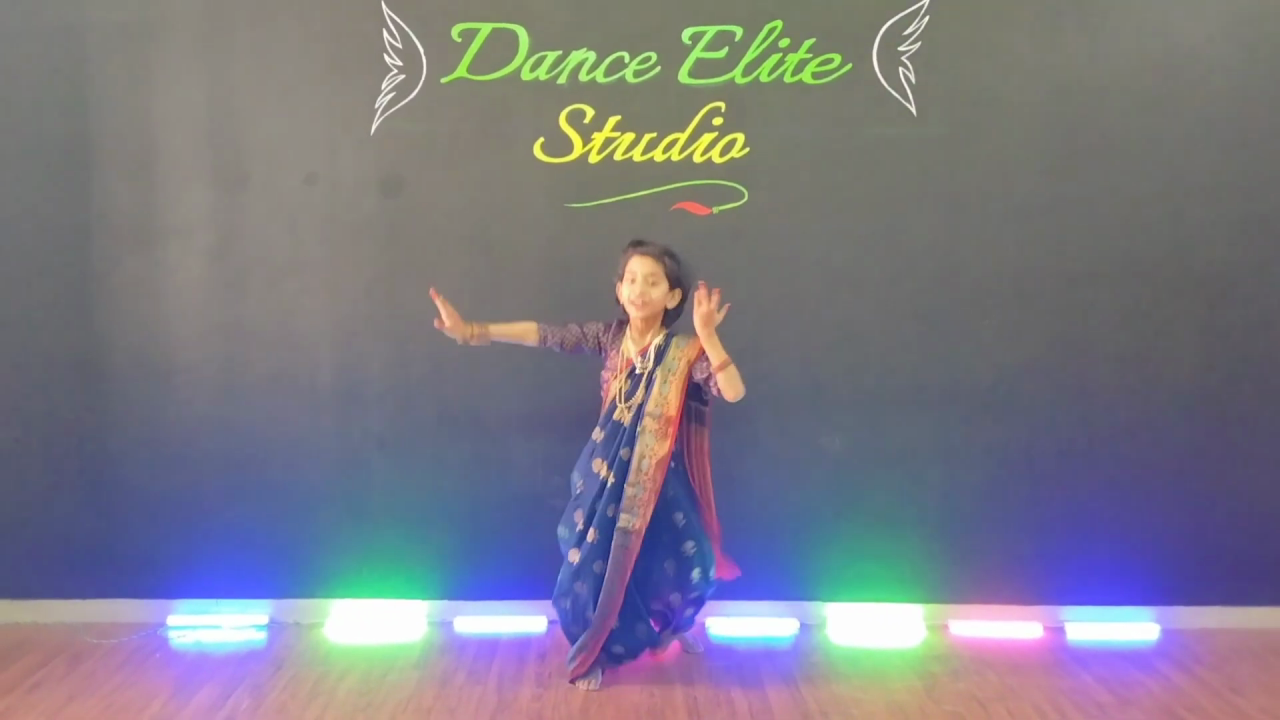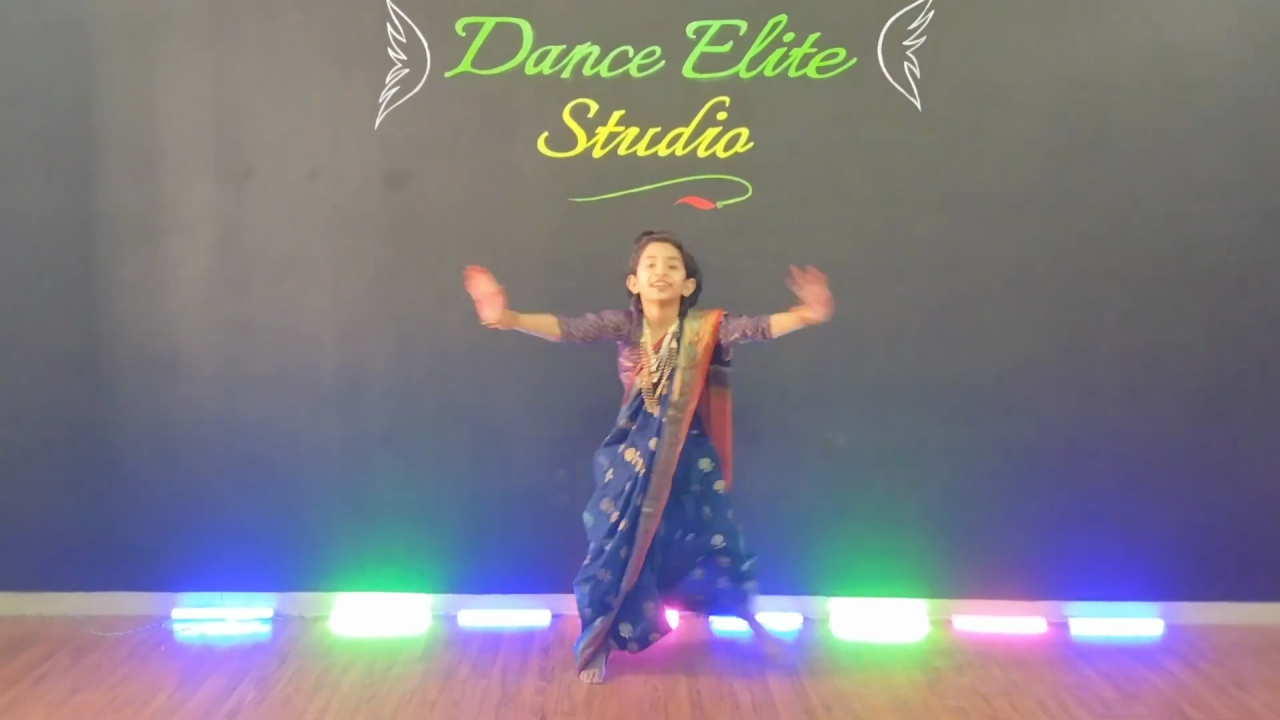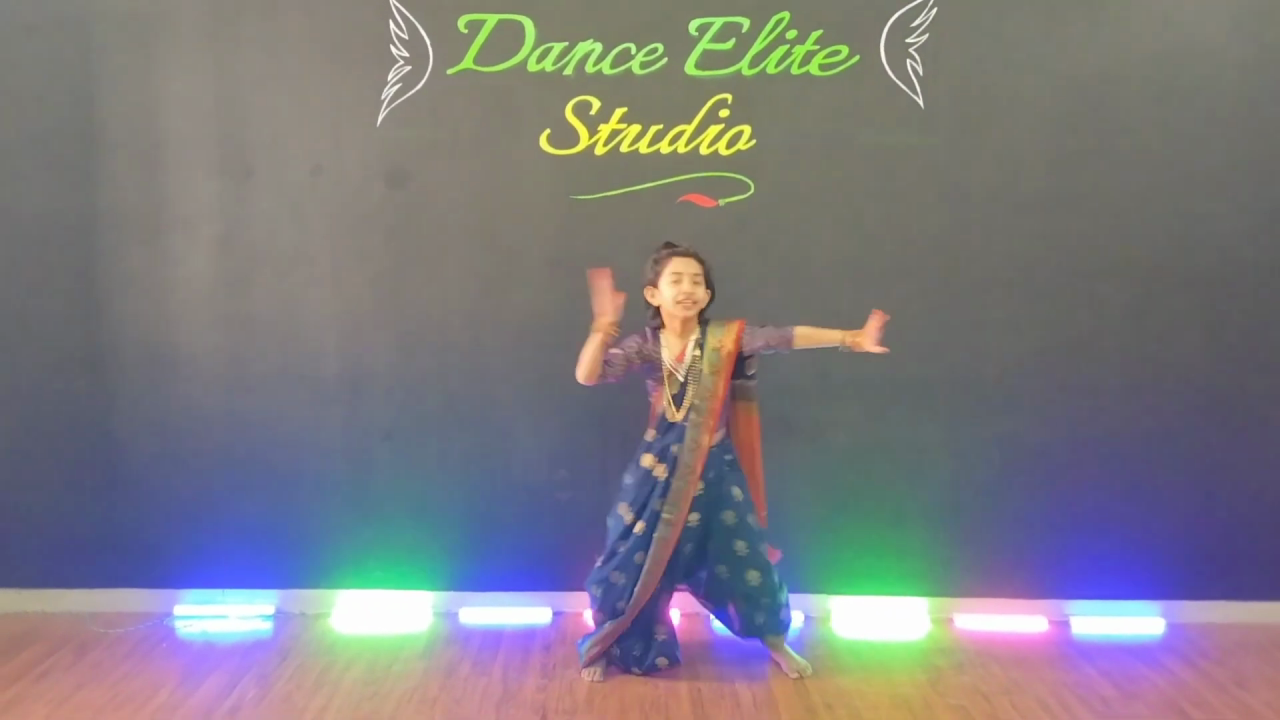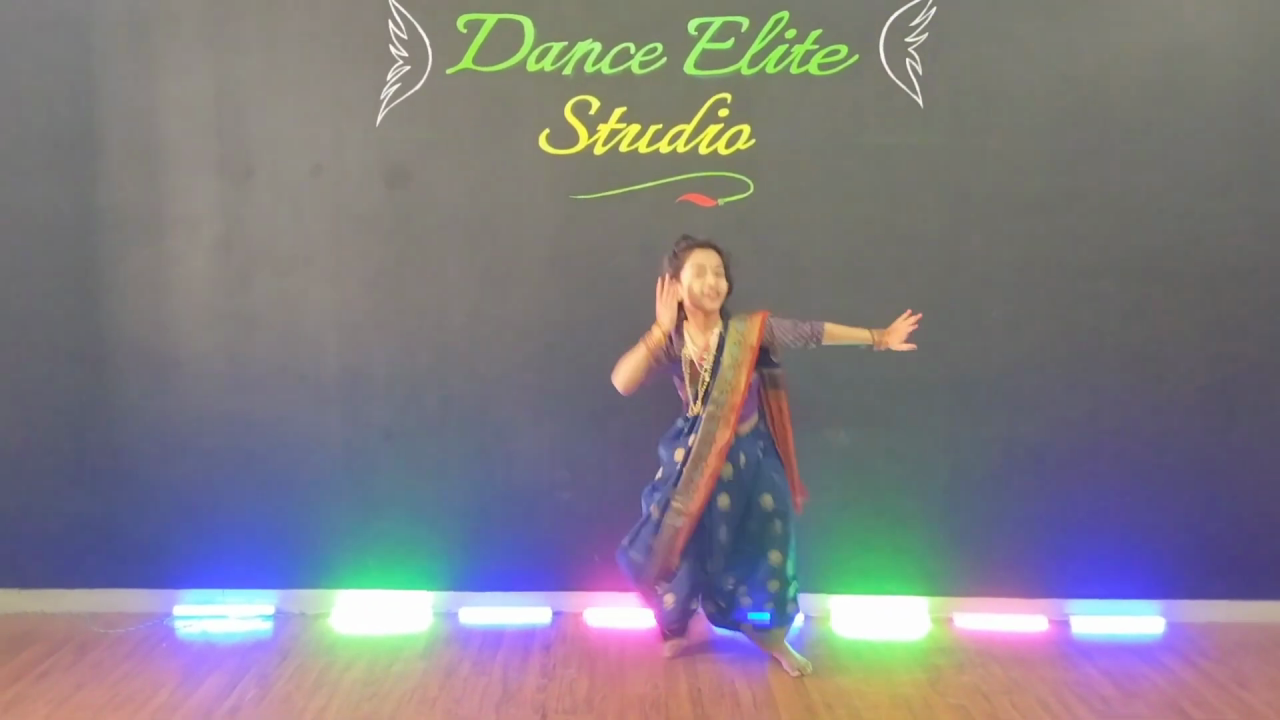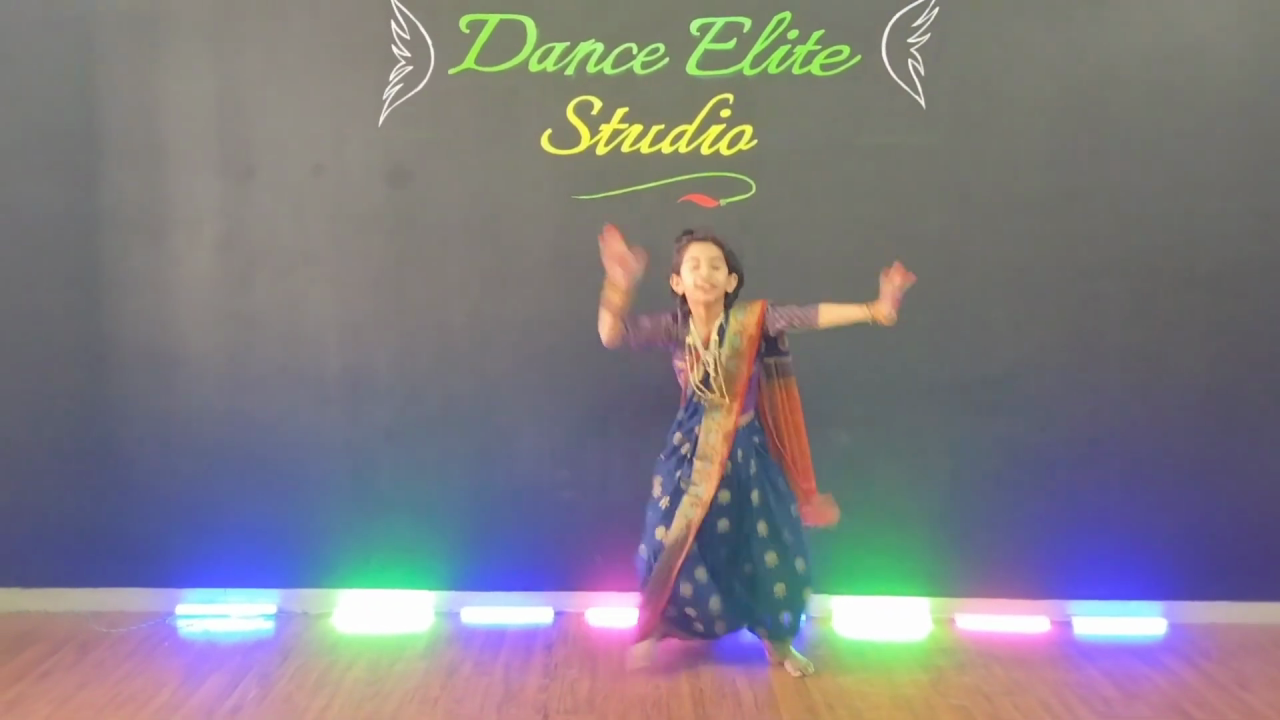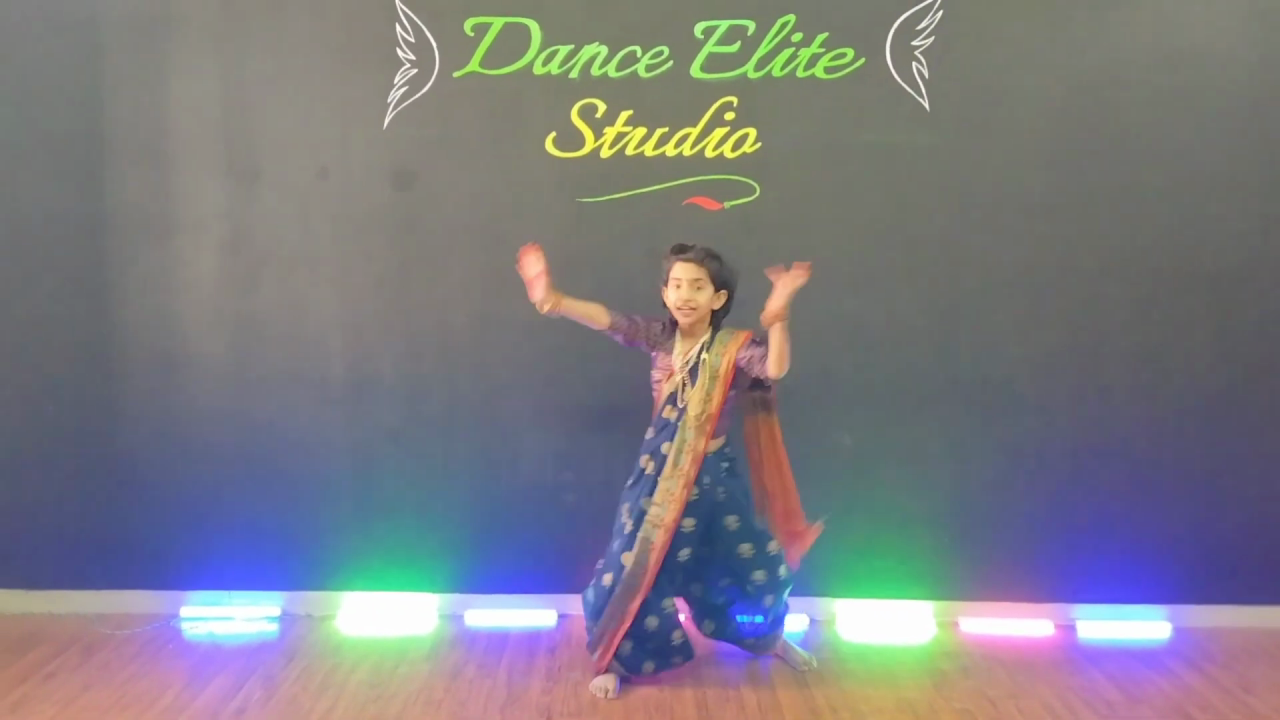
dt=0.2s
person 1, frame 1
left shoulder: (687, 351)
right shoulder: (607, 336)
left elbow: (734, 393)
right elbow: (543, 334)
left wrist: (708, 335)
right wrist: (470, 331)
left hip: (661, 474)
right hip: (606, 470)
left knee: (685, 563)
right knee: (591, 563)
left ankle: (676, 627)
right ankle: (595, 652)
person 1, frame 2
left shoulder: (706, 328)
right shoulder: (624, 324)
left elbow: (760, 328)
right elbow: (564, 328)
left wrist: (810, 312)
right wrist: (508, 317)
left hip: (691, 456)
right hip: (634, 454)
left knee: (722, 541)
right knee: (615, 548)
left ankle: (745, 616)
right ankle: (601, 643)
person 1, frame 3
left shoulder: (729, 338)
right shoulder: (644, 346)
left elbow: (788, 337)
right elbow: (587, 377)
left wrist: (853, 338)
right wrist: (604, 326)
left hip: (715, 467)
right hip: (659, 469)
left knee: (747, 558)
right knee: (630, 562)
left ankle: (774, 640)
right ankle: (606, 647)
person 1, frame 4
left shoulder: (752, 329)
right shoulder: (669, 341)
left elbow: (813, 333)
right elbow: (623, 383)
left wrist: (880, 337)
right wrist: (660, 329)
left hip: (747, 456)
right hip: (692, 454)
left knee: (768, 545)
right knee: (669, 542)
left ankle: (772, 635)
right ankle: (676, 619)
person 1, frame 5
left shoulder: (752, 319)
right shoulder: (670, 327)
left elbow: (810, 316)
right elbow: (612, 338)
left wrist: (875, 311)
right wrist: (618, 287)
left hip: (745, 450)
right hip: (689, 451)
left knee: (772, 543)
right knee: (672, 543)
left ankle: (777, 639)
right ankle: (658, 627)
person 1, frame 6
left shoulder: (735, 347)
right shoulder: (655, 336)
left elbow: (775, 368)
right elbow: (607, 318)
left wrist: (777, 313)
right wrist: (550, 298)
left hip: (713, 476)
right hip: (658, 473)
left knee: (759, 563)
right knee: (630, 570)
left ankle: (770, 639)
right ankle: (617, 661)
